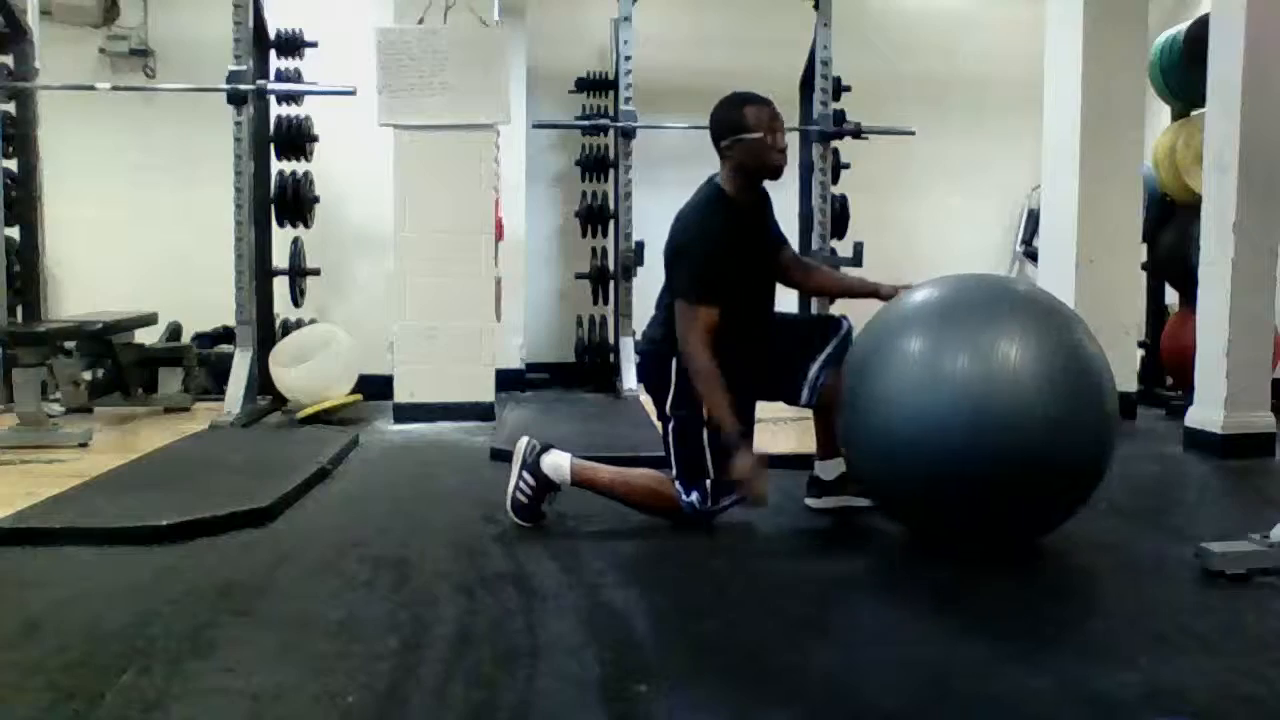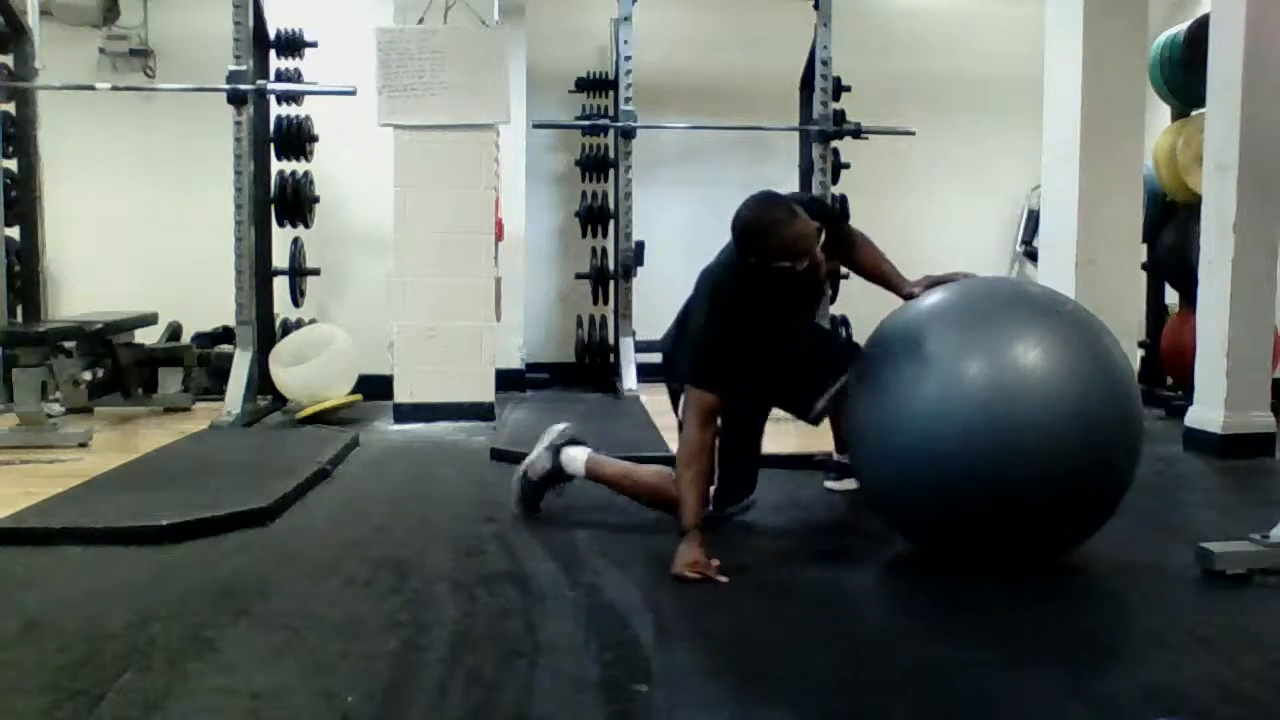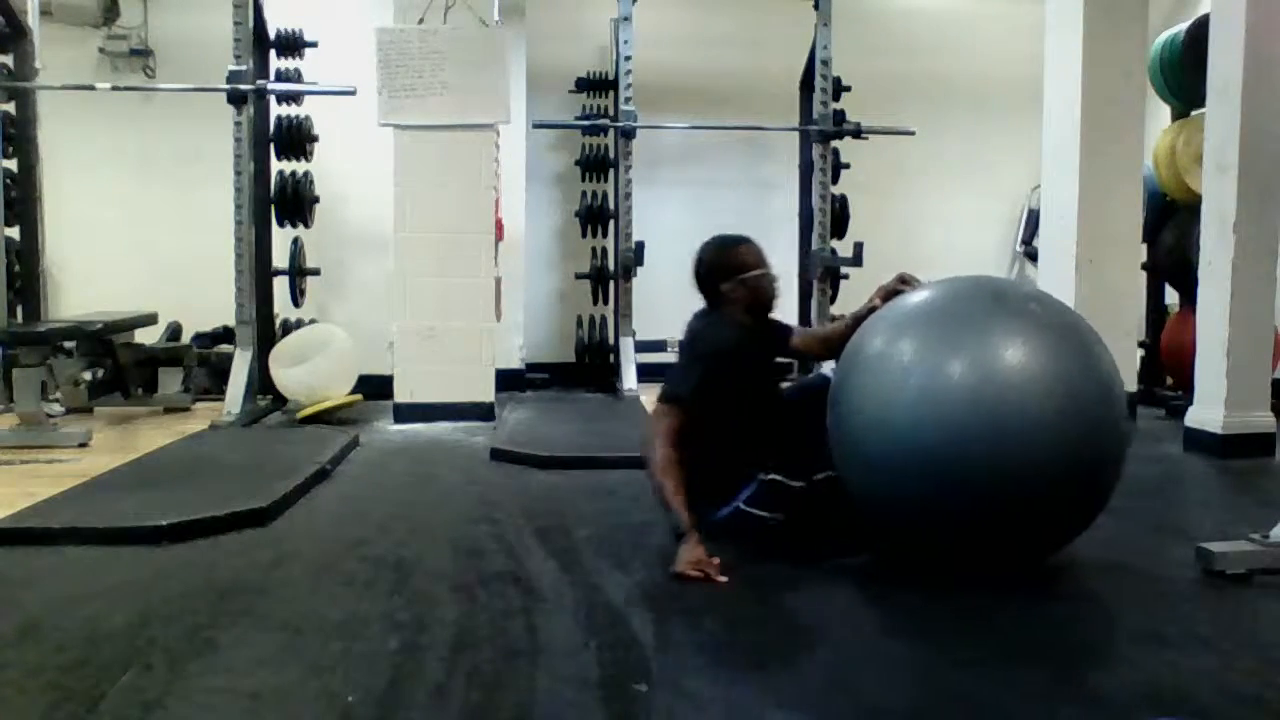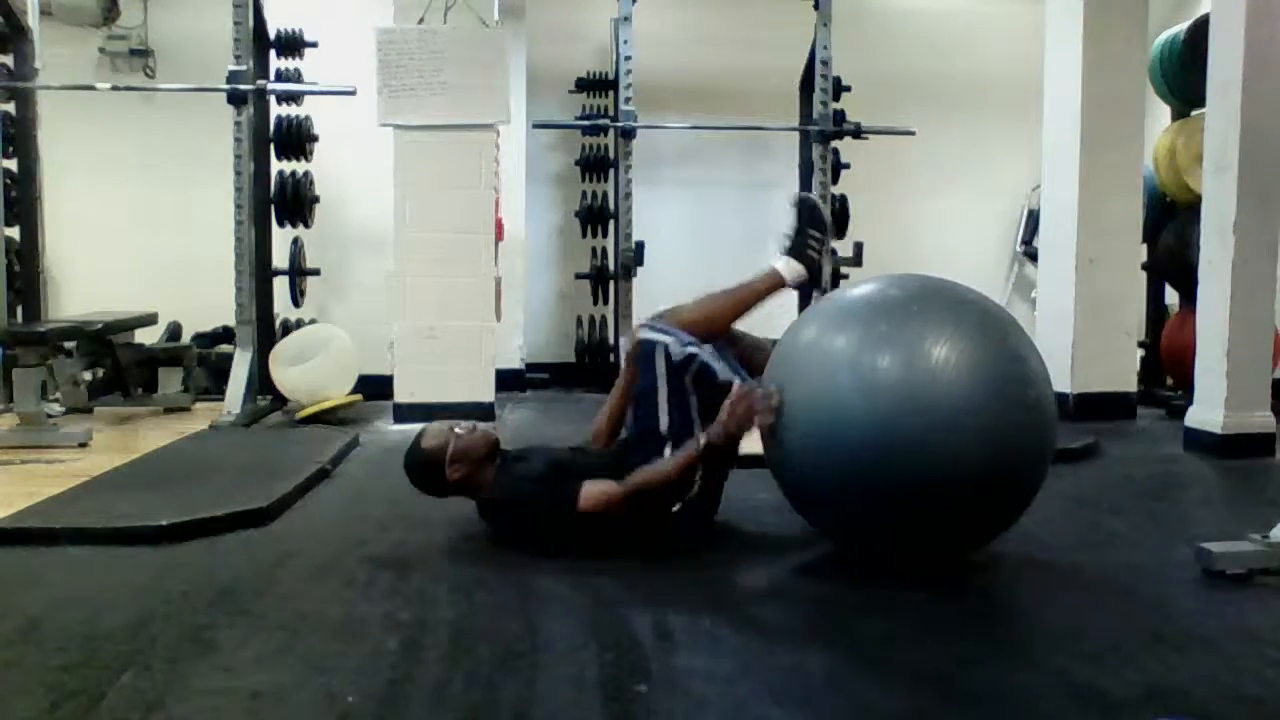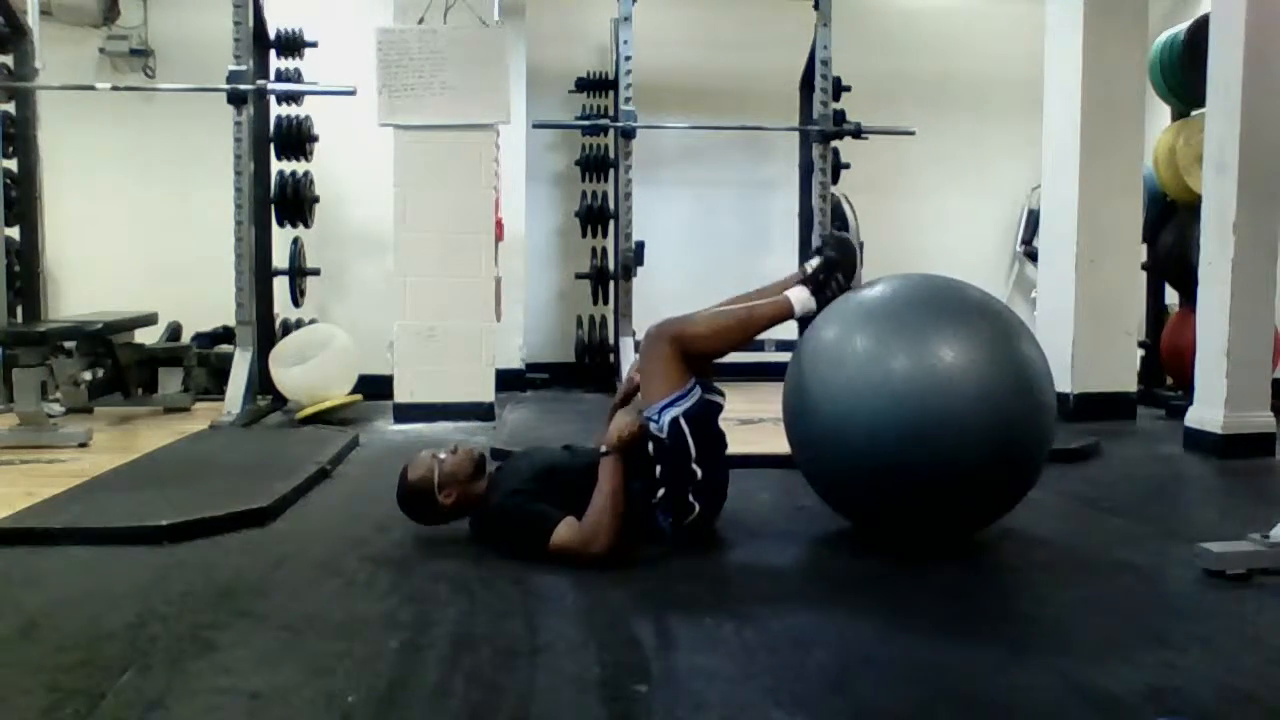
dt=1s
person 1, frame 1
left shoulder: (752, 198)
right shoulder: (704, 229)
left elbow: (792, 269)
right elbow: (693, 346)
left wrist: (875, 289)
right wrist: (736, 446)
right hip: (684, 363)
left knee: (838, 342)
right knee: (702, 500)
left ankle: (828, 479)
right ankle: (552, 466)
person 1, frame 2
left shoulder: (809, 218)
right shoulder: (723, 301)
left elbow: (850, 242)
right elbow: (700, 420)
left wrist: (904, 287)
right wrist: (691, 538)
right hip: (709, 369)
right knee: (720, 500)
left ankle: (849, 465)
right ankle: (570, 458)
person 1, frame 3
left shoulder: (744, 323)
right shoulder: (712, 344)
left elbow: (818, 343)
right elbow: (662, 437)
left wrist: (868, 311)
right wrist: (689, 536)
right hip: (733, 500)
left knee: (831, 388)
person 1, frame 4
left shoulder: (508, 469)
right shoulder: (514, 499)
left elbow: (597, 445)
right elbow: (621, 496)
left wrist: (632, 367)
right wrist: (712, 439)
left hip: (641, 467)
right hip: (674, 498)
left knee: (704, 336)
right knee: (662, 334)
right ankle: (792, 268)
person 1, frame 5
left shoulder: (504, 478)
right shoulder: (500, 514)
right elbow: (594, 541)
left wrist: (618, 407)
right wrist: (614, 447)
left hip: (656, 471)
right hip: (678, 500)
left knee: (684, 335)
right knee: (663, 338)
left ankle: (811, 279)
right ankle: (805, 298)
